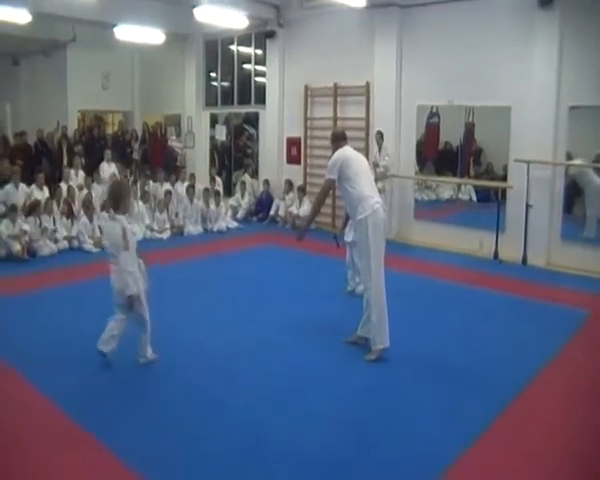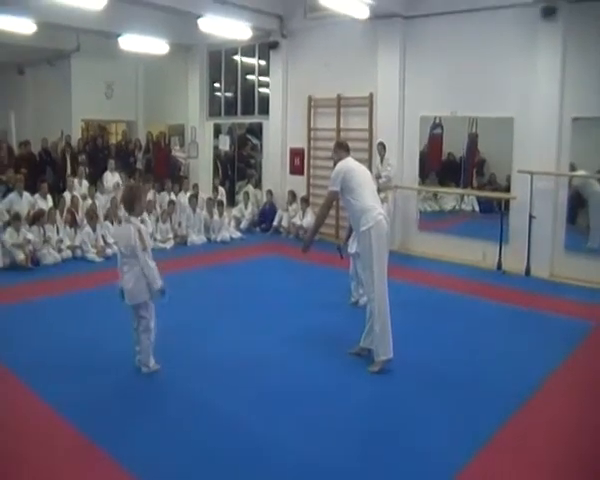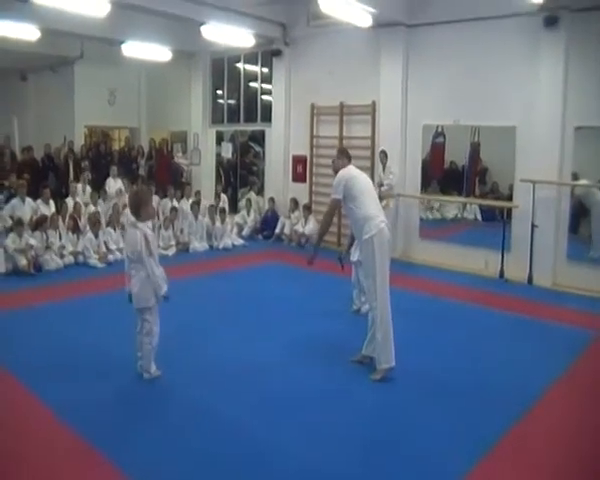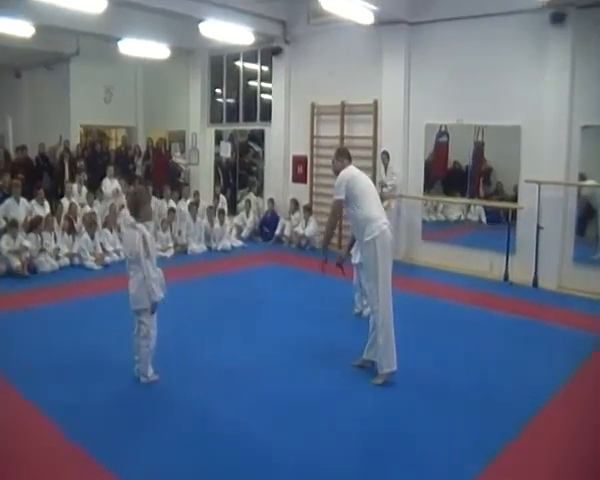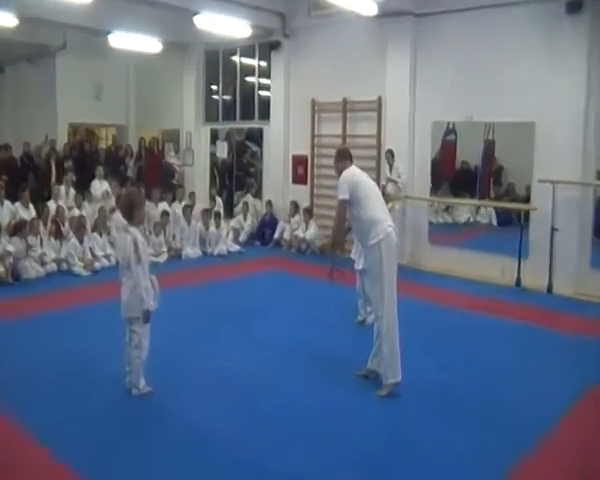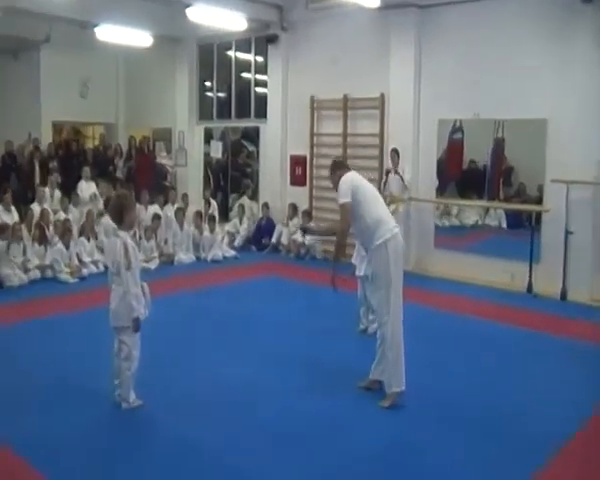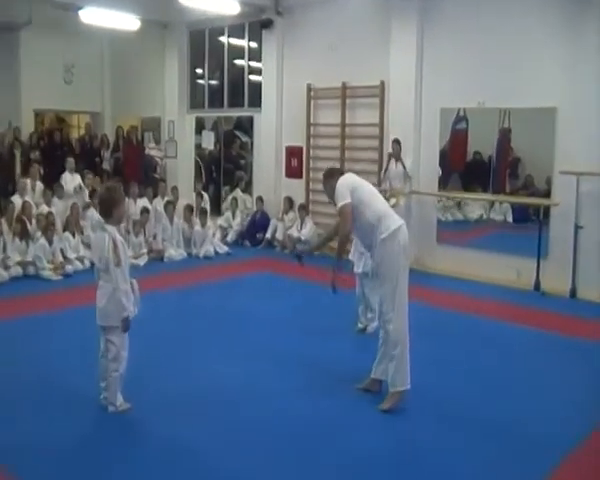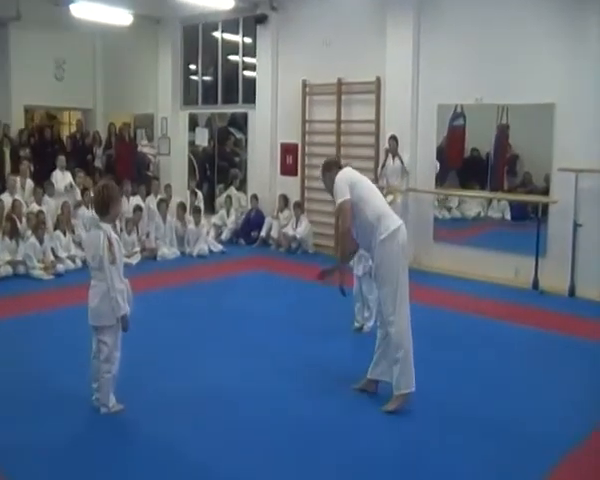
dt=0.2s
person 1, frame 1
left shoulder: (338, 157)
right shoulder: (357, 156)
left elbow: (323, 194)
left wrist: (306, 224)
left hip: (368, 217)
right hip: (371, 215)
left knee: (373, 278)
right knee: (368, 277)
left ankle: (379, 342)
right ankle: (365, 332)
person 1, frame 2
left shoulder: (341, 168)
right shoulder: (359, 168)
left elbow: (326, 206)
left wrist: (310, 236)
left hip: (371, 228)
right hip: (374, 226)
left knee: (376, 289)
right knee: (371, 289)
left ankle: (382, 353)
right ankle: (368, 344)
person 1, frame 3
left shoulder: (343, 176)
right shoulder: (359, 175)
left elbow: (329, 215)
left wrist: (316, 247)
left hip: (373, 237)
right hip: (375, 234)
left knee: (378, 298)
right knee: (373, 297)
left ankle: (384, 361)
right ankle: (370, 351)
person 1, frame 4
left shoulder: (344, 176)
right shoulder: (359, 176)
left elbow: (334, 218)
left wrist: (324, 250)
right wrist: (346, 252)
left hip: (375, 238)
right hip: (376, 236)
left knee: (380, 301)
right knee: (374, 301)
left ankle: (386, 365)
right ankle: (371, 356)
person 1, frame 5
left shoulder: (346, 177)
right shoulder: (359, 176)
left elbow: (340, 219)
left wrist: (333, 250)
right wrist: (336, 243)
left hip: (379, 241)
right hip: (380, 240)
left knee: (385, 308)
right knee: (378, 307)
left ankle: (390, 376)
right ankle: (376, 365)
person 1, frame 6
left shoulder: (345, 181)
right shoulder: (356, 180)
left elbow: (344, 225)
right elbow: (345, 225)
left wrist: (335, 262)
right wrist: (314, 230)
left hip: (385, 243)
right hip: (385, 243)
left knee: (389, 315)
right knee: (382, 313)
left ankle: (394, 386)
right ankle: (379, 375)
person 1, frame 7
left shoulder: (342, 183)
left elbow: (346, 229)
right elbow: (339, 229)
left wrist: (337, 265)
right wrist: (311, 248)
left hip: (390, 239)
right hip: (388, 240)
left knee: (393, 313)
right knee: (385, 312)
person 1, frame 8
left shoulder: (341, 178)
left elbow: (346, 226)
right elbow: (356, 240)
left wrist: (340, 266)
right wrist: (335, 267)
left hip: (389, 239)
right hip: (386, 240)
left knee: (395, 315)
right knee: (383, 315)
person 2, frame 1
left shoulder: (109, 224)
right shoulder: (124, 227)
right elbow: (127, 262)
right wrist: (132, 291)
left hip: (117, 278)
right hip: (129, 280)
left knee: (122, 315)
right knee: (142, 317)
right ankle: (145, 353)
person 2, frame 2
left shoulder: (121, 228)
right shoulder: (138, 230)
left elbow: (120, 259)
right elbow: (146, 261)
left wrist: (122, 283)
right wrist: (158, 284)
left hip: (129, 282)
right hip: (141, 282)
left knee: (139, 323)
right knee: (147, 324)
left ankle: (141, 359)
right ankle: (147, 363)
person 2, frame 3
left shoulder: (129, 232)
right shoulder: (145, 234)
left elbow: (127, 263)
right elbow: (152, 266)
left wrist: (129, 287)
right wrist: (163, 289)
left hip: (136, 286)
right hip: (148, 287)
left knee: (143, 327)
right knee: (151, 329)
left ankle: (143, 364)
right ankle: (148, 369)
person 2, frame 4
left shoulder: (128, 231)
right shoulder: (144, 235)
right elbow: (149, 269)
right wrist: (155, 295)
left hip: (135, 287)
right hip: (145, 290)
left knee: (140, 330)
right knee: (148, 332)
left ankle: (140, 367)
right ankle: (145, 372)
person 2, frame 5
left shoulder: (124, 236)
right shoulder: (136, 239)
right elbow: (141, 276)
right wrist: (146, 304)
left hip: (128, 295)
right hip: (138, 297)
left knee: (132, 340)
right knee: (140, 341)
left ankle: (131, 379)
right ankle: (137, 384)
person 2, frame 6
left shoulder: (114, 241)
right shoulder: (126, 244)
right elbow: (131, 282)
right wrist: (136, 312)
left hip: (117, 304)
right hip: (128, 306)
left knee: (121, 350)
right knee: (130, 353)
left ankle: (120, 392)
right ankle: (127, 397)
person 2, frame 7
left shoulder: (99, 236)
right shoulder: (114, 240)
right elbow: (120, 280)
right wrist: (125, 312)
left hip: (104, 301)
right hip: (116, 304)
left knee: (107, 352)
right knee: (117, 353)
left ankle: (106, 395)
right ankle: (113, 401)
person 2, frame 8
left shoulder: (92, 234)
right shoulder: (109, 238)
right elbow: (115, 278)
right wrist: (122, 311)
left hip: (96, 300)
right hip: (109, 304)
left knee: (99, 352)
right knee: (110, 354)
left ankle: (99, 396)
right ankle: (106, 402)
